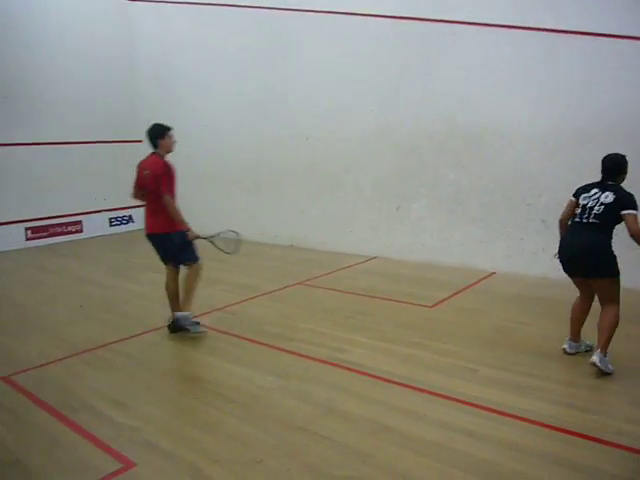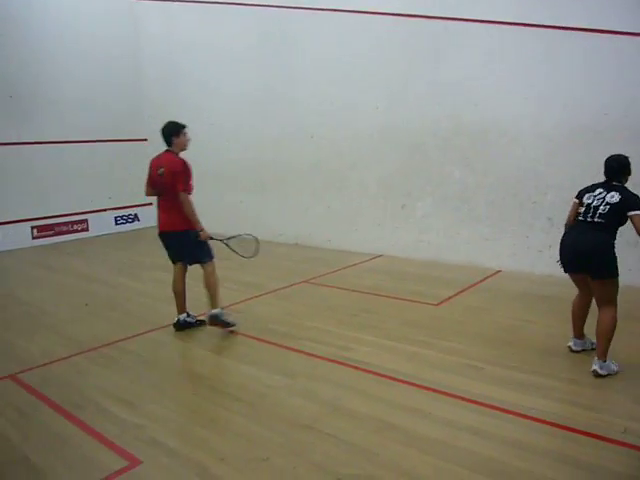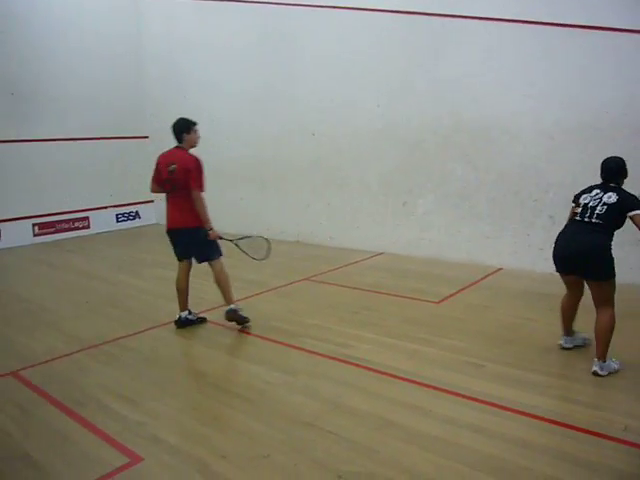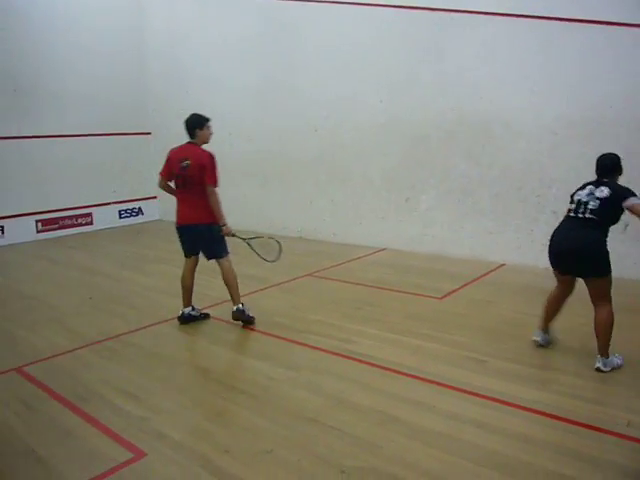
dt=0.1s
person 1, frame 1
left shoulder: (584, 189)
left elbow: (563, 219)
left hip: (568, 245)
right hip: (596, 248)
left knee: (585, 294)
right knee: (610, 303)
left ankle: (573, 342)
right ankle: (600, 355)
person 1, frame 2
left shoulder: (588, 190)
left elbow: (569, 221)
left hip: (570, 243)
right hip: (598, 248)
left knee: (584, 292)
right knee: (607, 305)
left ankle: (578, 340)
right ankle: (601, 362)
person 1, frame 3
left shoulder: (586, 192)
left hip: (564, 243)
right hip: (594, 249)
left knee: (573, 291)
right knee: (605, 307)
left ankle: (568, 337)
right ankle: (601, 362)
person 1, frame 4
left shoulder: (582, 189)
right shoulder: (621, 192)
left hip: (559, 240)
right hip: (589, 246)
left knee: (563, 289)
right knee: (603, 303)
left ankle: (542, 333)
right ankle: (604, 358)
person 2, frame 1
left shoulder: (143, 165)
right shoulder: (164, 166)
left elbow: (138, 194)
right elbow: (169, 202)
right wrist: (186, 229)
left hip: (152, 228)
right hip: (169, 228)
left knee: (172, 269)
right knee: (194, 266)
left ankle: (177, 317)
right ankle: (183, 314)
person 2, frame 2
left shoulder: (155, 162)
right shoulder: (180, 164)
left elbow: (149, 191)
right elbow: (184, 200)
right wrist: (200, 228)
left hip: (165, 227)
right hip: (183, 226)
left knee: (179, 268)
right knee: (208, 265)
left ankle: (182, 317)
right ankle: (216, 312)
person 2, frame 3
left shoulder: (163, 158)
right shoulder: (192, 161)
left elbow: (154, 188)
right elbow: (197, 197)
right wrist: (210, 227)
left hip: (173, 224)
right hip: (193, 224)
left knee: (184, 265)
right knee: (216, 263)
left ankle: (184, 314)
right ankle: (231, 308)
person 2, frame 4
left shoulder: (174, 154)
right shoulder: (205, 157)
left elbow: (162, 184)
right elbow: (211, 193)
right wrist: (223, 223)
left hip: (183, 220)
right hip: (204, 220)
left knee: (190, 261)
right knee: (224, 261)
left ankle: (187, 310)
right ankle: (238, 307)
